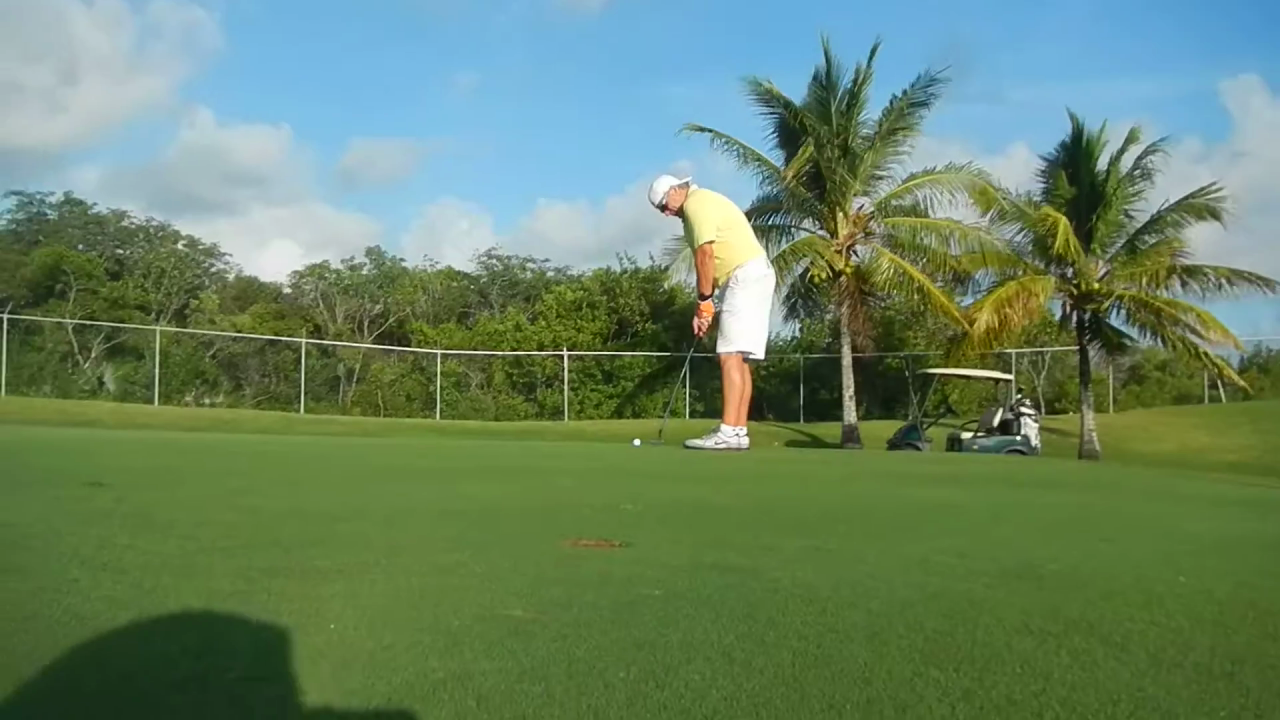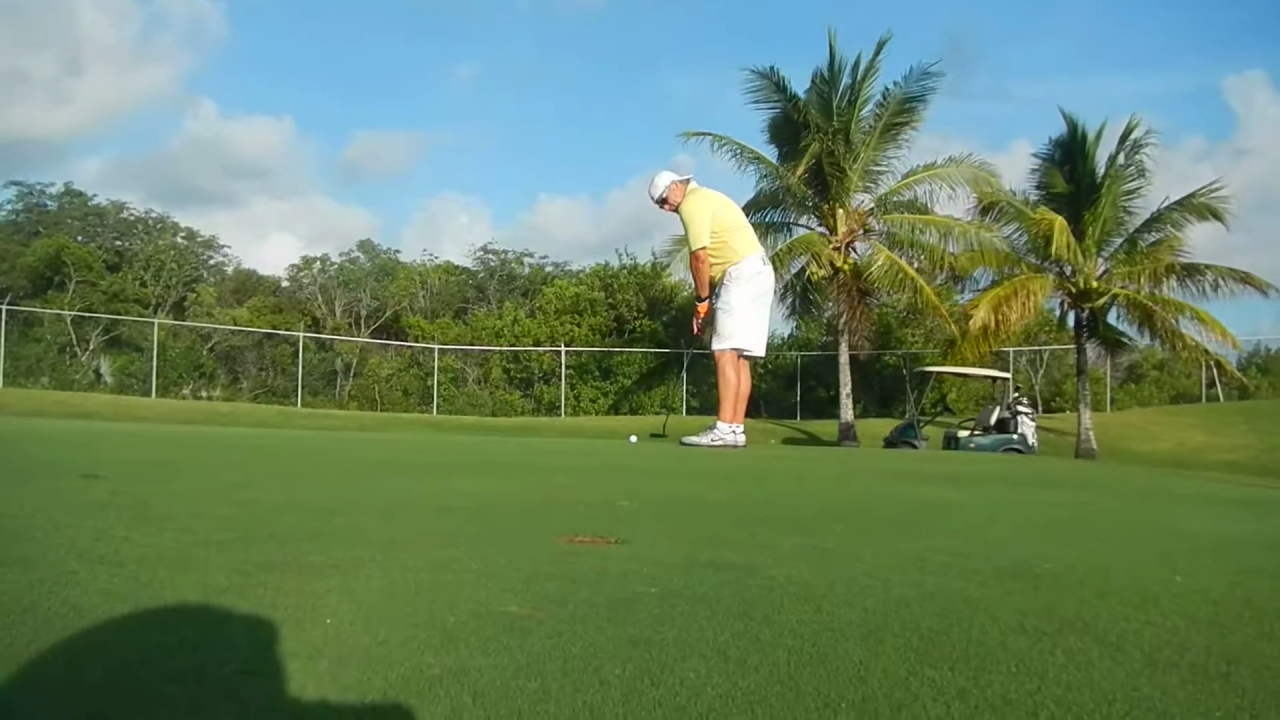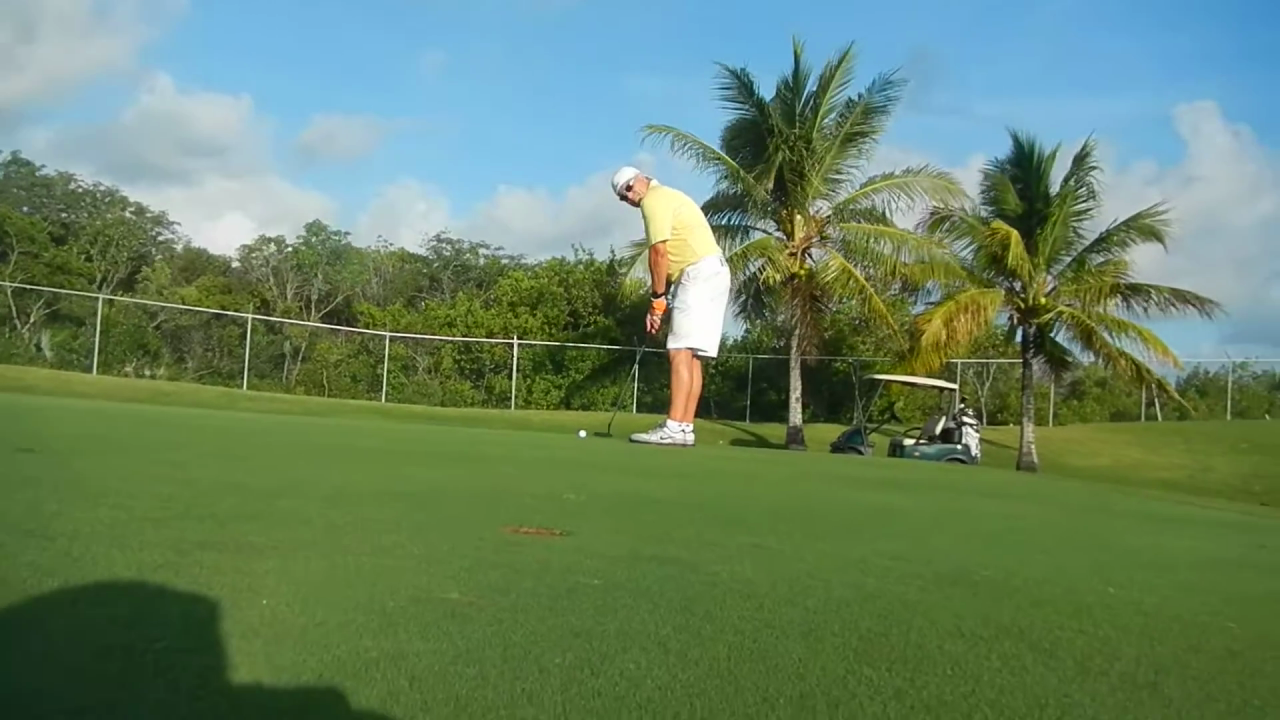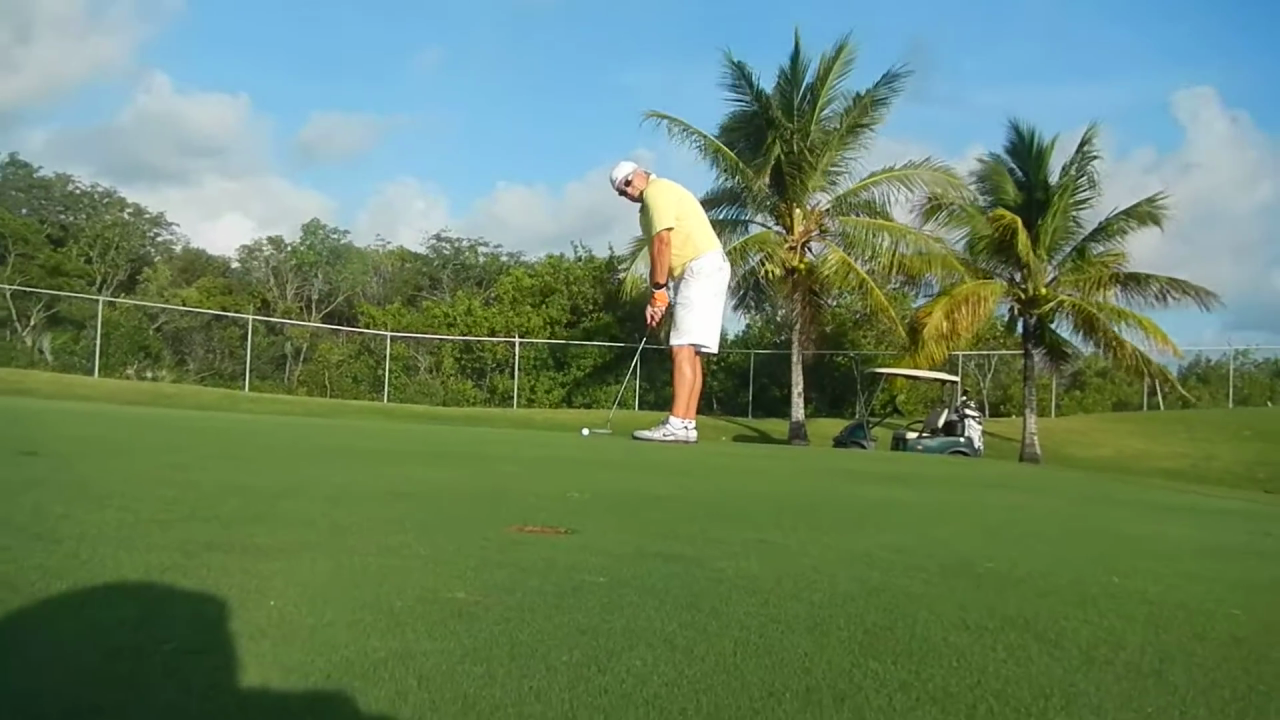
dt=0.3s
person 1, frame 1
left shoulder: (697, 202)
right shoulder: (691, 217)
left elbow: (706, 255)
right elbow: (705, 264)
left wrist: (704, 302)
right wrist: (703, 307)
left hip: (747, 276)
right hip: (742, 280)
left knee: (731, 355)
right knee: (738, 357)
left ankle: (728, 431)
right ankle: (738, 431)
person 1, frame 2
left shoulder: (692, 203)
right shoulder: (703, 200)
left elbow: (699, 258)
right elbow: (709, 259)
left wrist: (701, 302)
right wrist: (705, 304)
left hip: (743, 274)
right hip: (755, 273)
left knee: (726, 352)
right knee: (739, 356)
left ankle: (725, 429)
right ankle: (735, 429)
person 1, frame 3
left shoulder: (655, 199)
right shoulder: (663, 201)
left elbow: (658, 253)
right elbow: (667, 259)
left wrist: (657, 299)
right wrist: (659, 301)
left hip: (700, 274)
right hip: (709, 275)
left knee: (680, 351)
right knee: (692, 355)
left ankle: (674, 427)
right ankle: (684, 427)
person 1, frame 4
left shoulder: (657, 190)
right shoulder: (645, 210)
left elbow: (663, 242)
right elbow: (656, 256)
left wrist: (658, 290)
right wrist: (655, 298)
left hip: (703, 268)
right hip: (695, 273)
left knee: (683, 347)
right knee: (690, 350)
left ankle: (677, 424)
right ankle: (687, 424)
